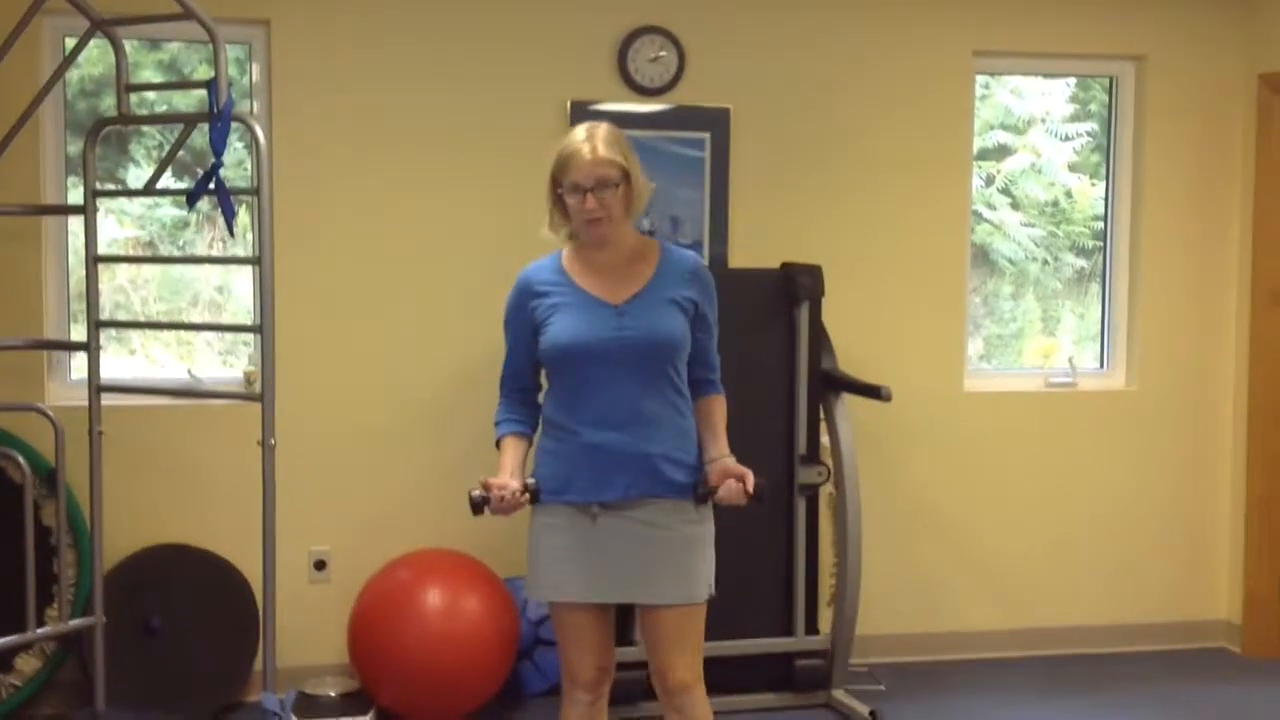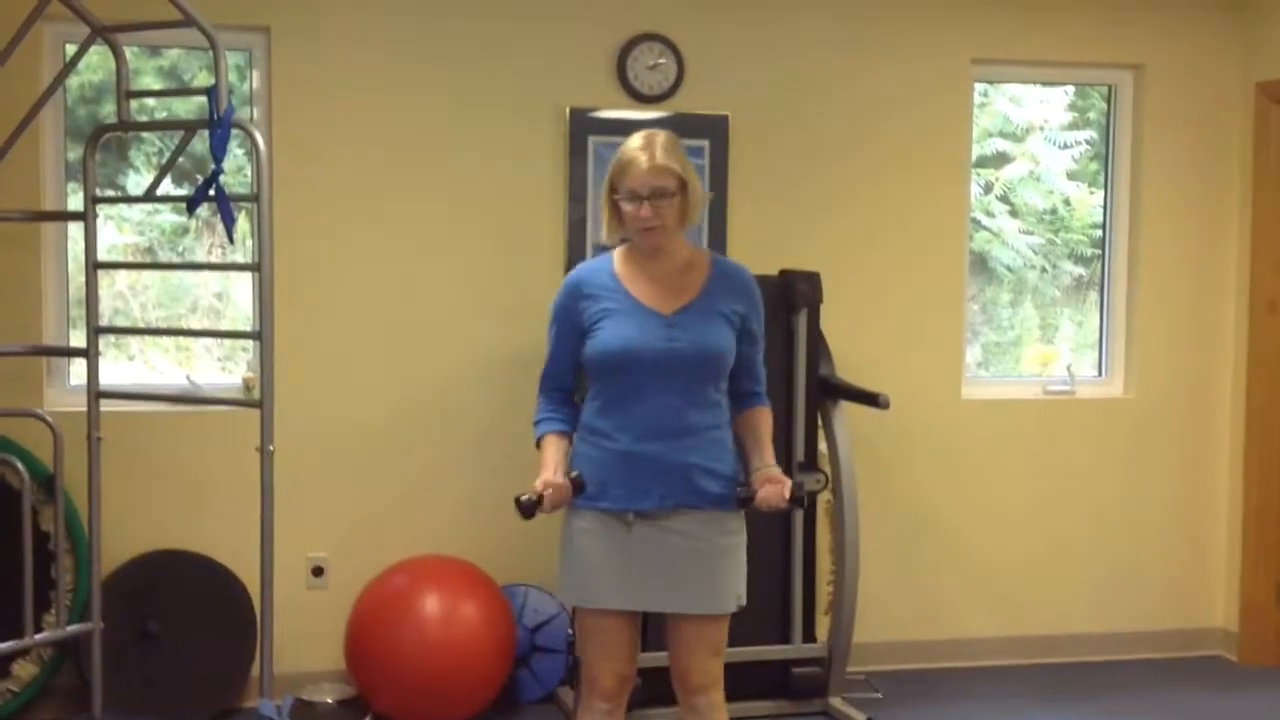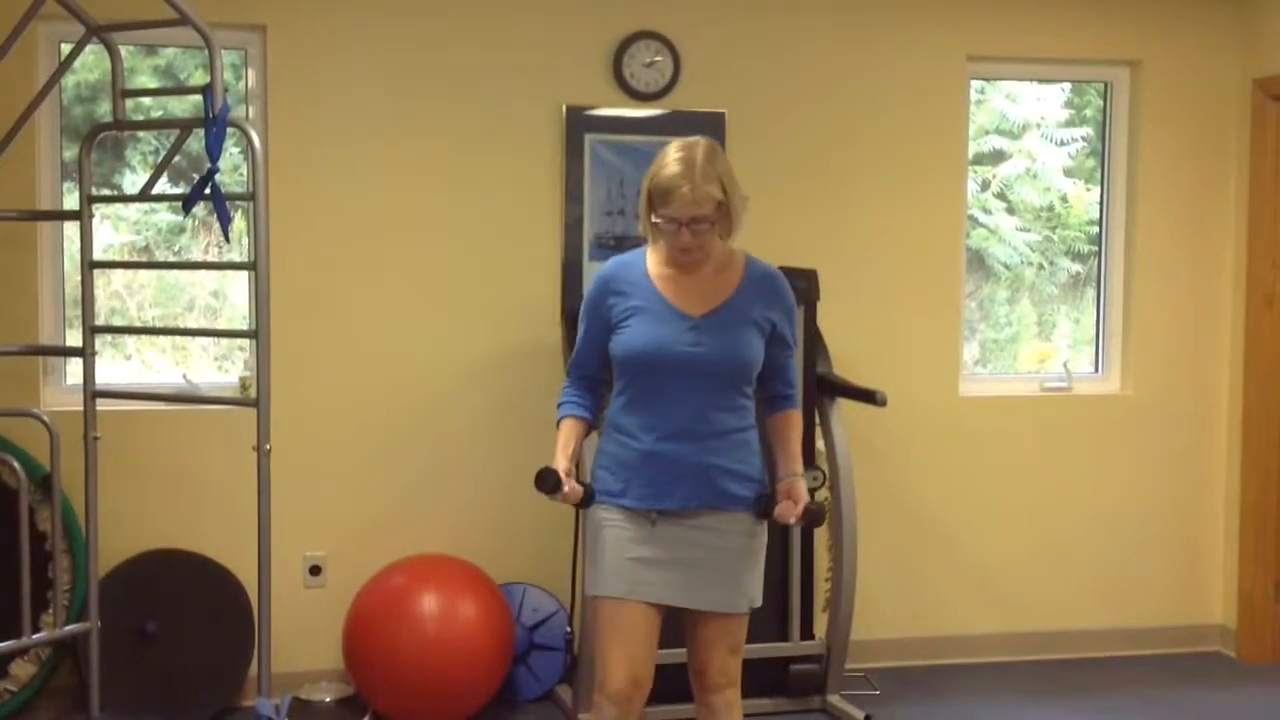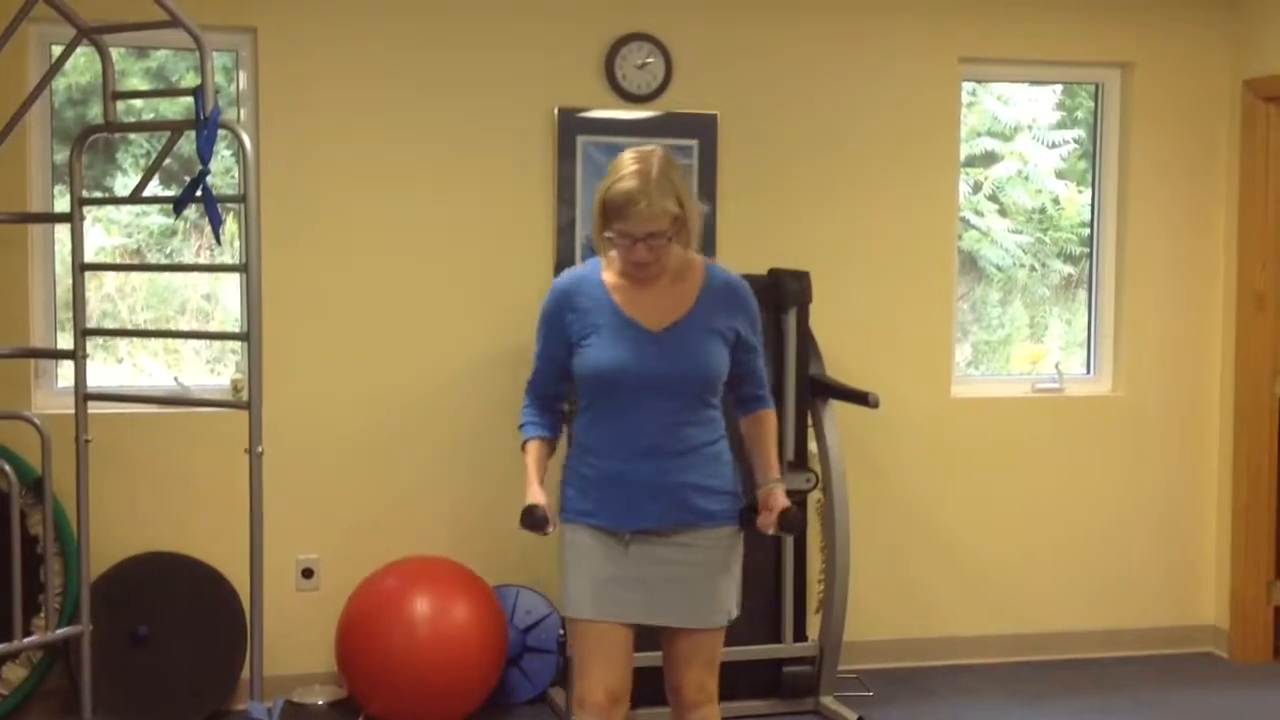
dt=0.4s
person 1, frame 1
left shoulder: (686, 274)
right shoulder: (536, 286)
left elbow: (706, 381)
right elbow: (518, 397)
left wrist: (718, 456)
right wrist: (511, 473)
left hip: (669, 499)
right hip: (571, 504)
person 1, frame 2
left shoulder: (734, 287)
right shoulder: (585, 287)
left elbow: (748, 394)
right elbow: (556, 395)
left wrist: (763, 464)
right wrist: (552, 468)
left hip: (704, 509)
right hip: (605, 509)
person 1, frame 3
left shoulder: (767, 289)
right shoulder: (616, 282)
left elbow: (780, 394)
right elbow: (584, 382)
left wrist: (790, 473)
right wrist: (564, 455)
left hip: (727, 508)
right hip: (628, 504)
person 1, frame 4
left shoulder: (728, 296)
right shoulder: (572, 295)
left elbow: (752, 396)
right elbow: (543, 400)
left wrist: (769, 480)
right wrist: (534, 482)
left hip: (700, 523)
right hip: (599, 525)
